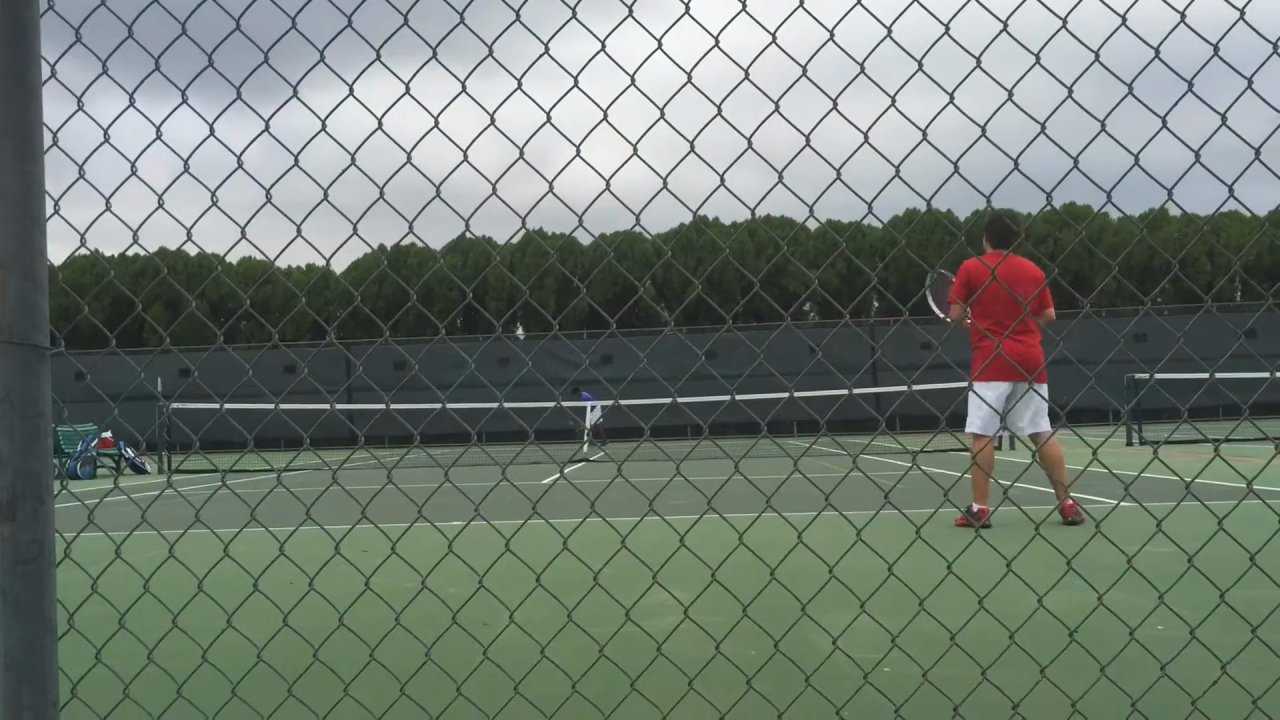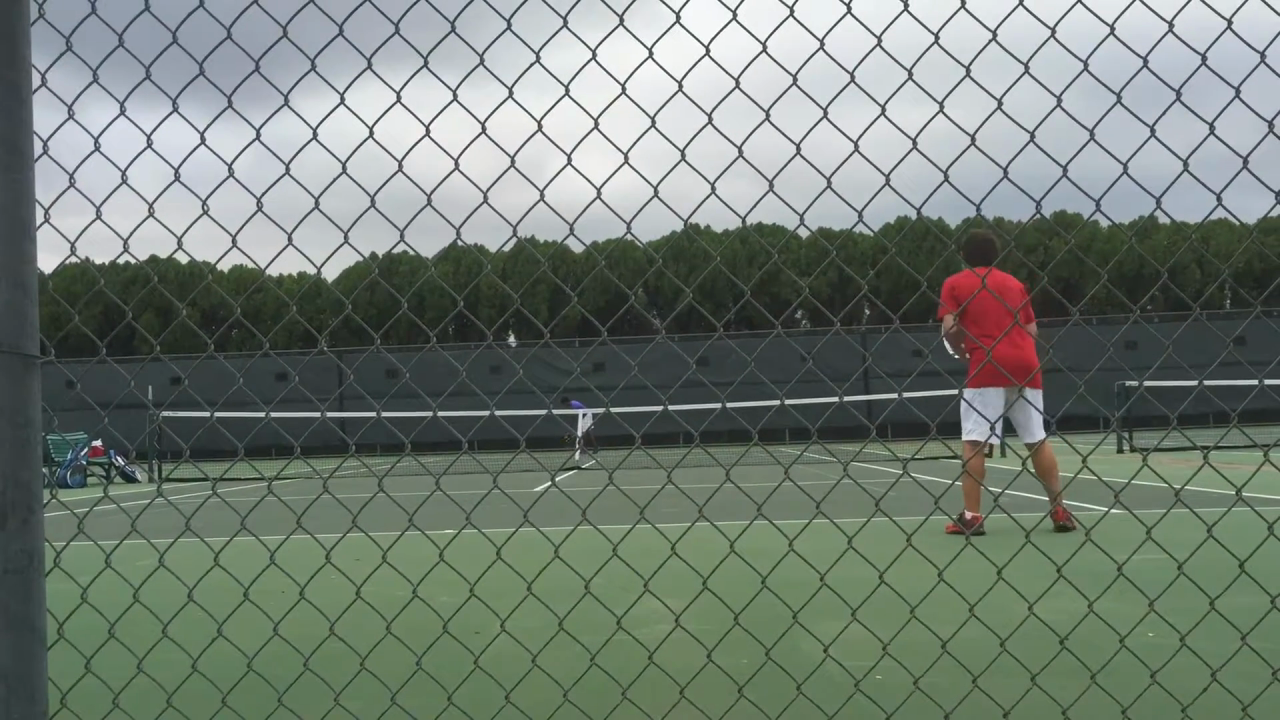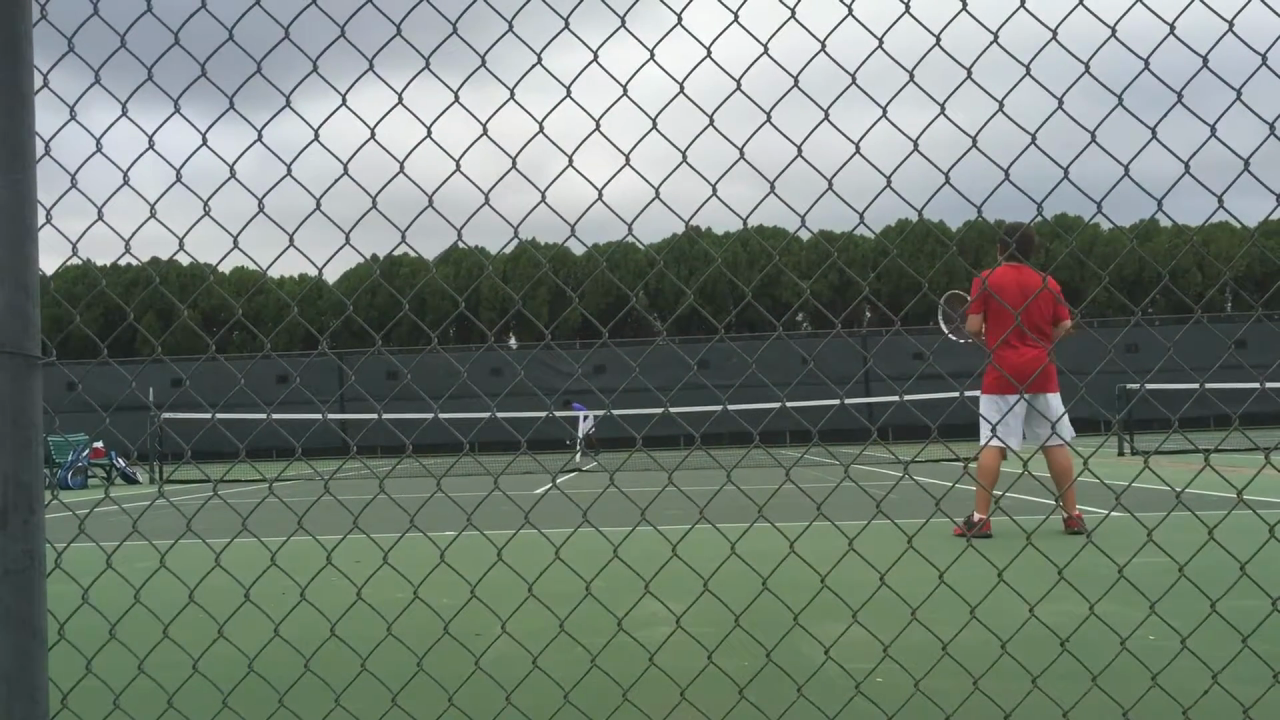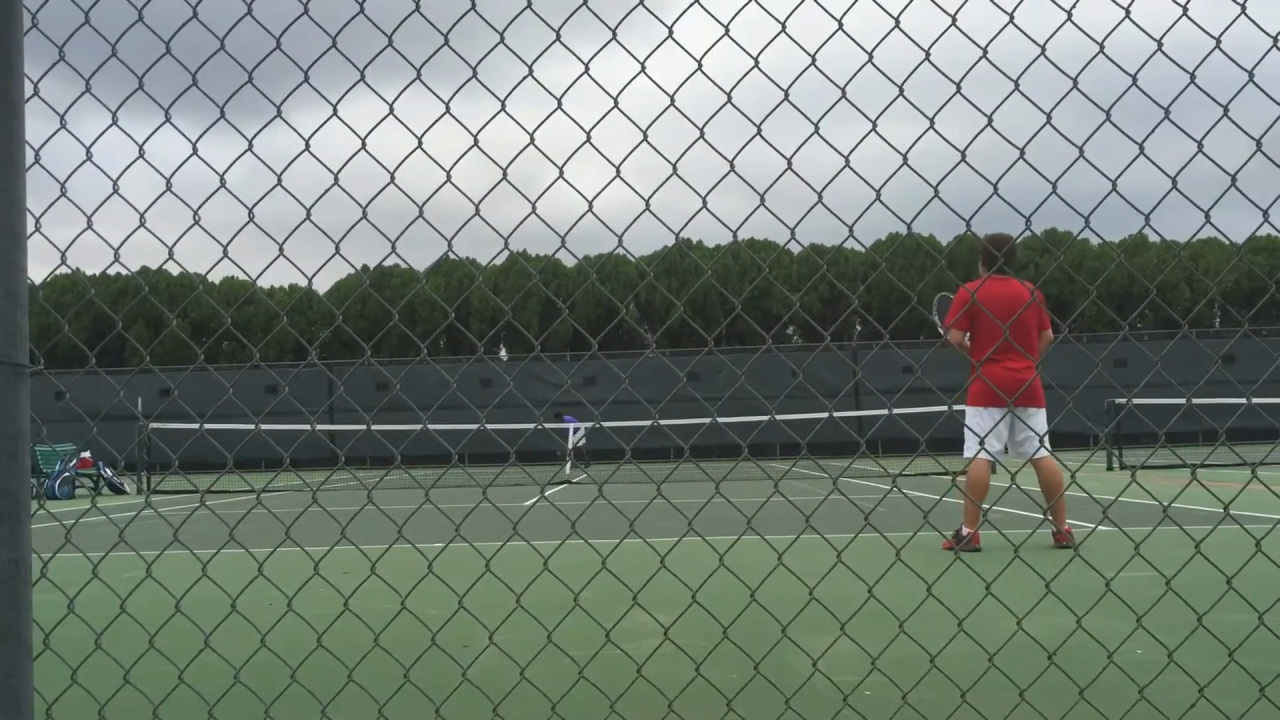
dt=1s
person 1, frame 1
left shoulder: (972, 267)
right shoulder: (1034, 270)
left elbow: (956, 315)
right elbow: (1049, 315)
left wrist: (971, 321)
left hip: (992, 361)
right hip: (1031, 359)
left knee: (983, 434)
right knee: (1042, 432)
left ankle: (980, 508)
right ankle: (1067, 504)
person 1, frame 2
left shoulder: (954, 283)
right shoulder: (1014, 283)
left elbow: (950, 327)
right elbow: (1032, 329)
left wrist: (961, 349)
left hip: (987, 368)
right hip: (1026, 365)
left knee: (974, 440)
right knee: (1037, 440)
left ankle: (972, 516)
right ankle: (1060, 510)
person 1, frame 3
left shoulder: (984, 281)
right shoulder: (1047, 283)
left elbow: (973, 328)
right elbow: (1064, 328)
left hip: (1001, 374)
right hip: (1041, 373)
left knee: (992, 445)
right knee: (1055, 443)
left ankle: (981, 518)
right ankle: (1072, 515)
person 1, frame 4
left shoulder: (969, 293)
right shoulder: (1031, 292)
left elbow: (955, 339)
right elbow: (1047, 337)
left hip: (987, 386)
right hip: (1027, 385)
left knee: (979, 456)
right knee: (1042, 455)
left ankle: (970, 532)
right ankle: (1062, 529)
